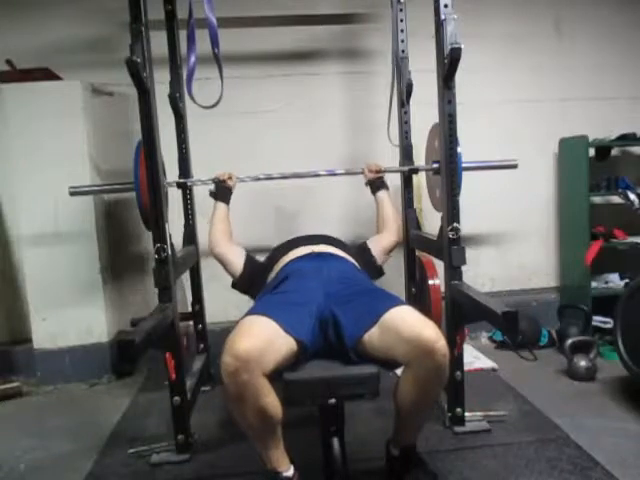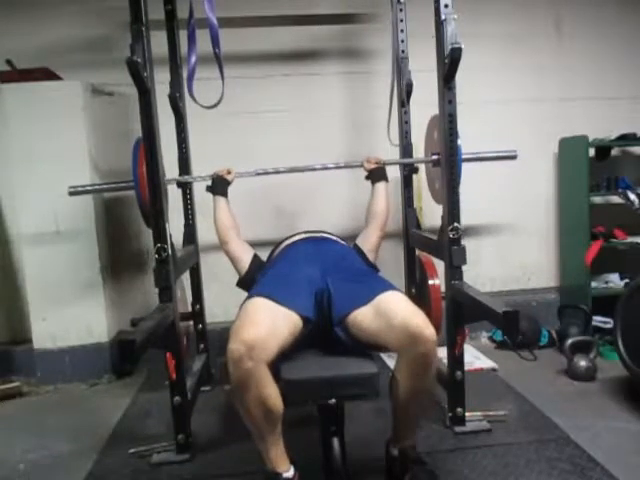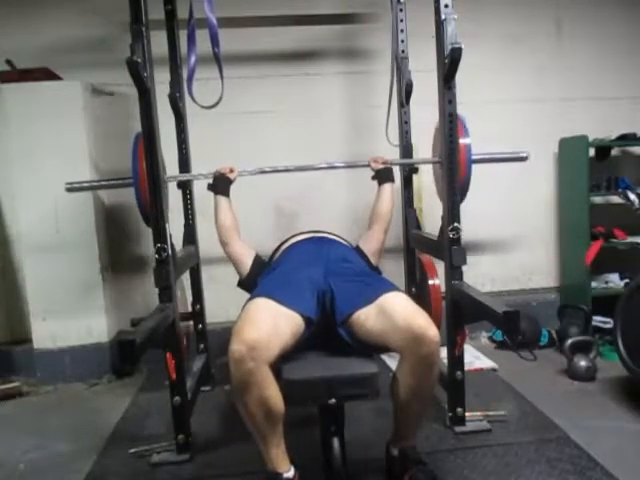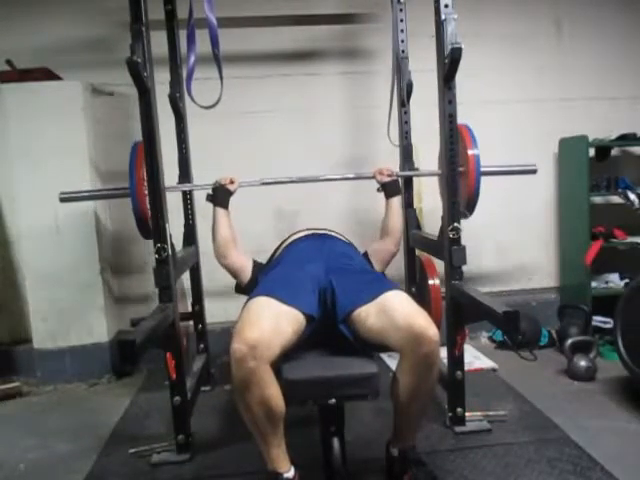
dt=1s
person 1, frame 1
left shoulder: (354, 259)
right shoulder: (265, 271)
left elbow: (390, 235)
right elbow: (221, 246)
left wrist: (379, 187)
right wrist: (222, 196)
left knee: (433, 348)
right knee: (238, 360)
left ankle: (401, 450)
person 1, frame 2
left shoulder: (354, 255)
left elbow: (375, 227)
right elbow: (231, 240)
left wrist: (379, 178)
right wrist: (220, 191)
left knee: (421, 337)
right knee: (243, 350)
left ankle: (401, 450)
person 1, frame 3
left shoulder: (359, 258)
left elbow: (378, 229)
right elbow: (231, 241)
left wrist: (385, 179)
right wrist: (222, 191)
left knee: (425, 338)
right knee: (244, 351)
left ankle: (402, 450)
person 1, frame 4
left shoulder: (361, 263)
right shoulder: (266, 273)
left elbow: (390, 242)
right elbow: (227, 255)
left wrist: (392, 192)
right wrist: (221, 202)
left knee: (425, 338)
right knee: (245, 350)
left ankle: (401, 452)
